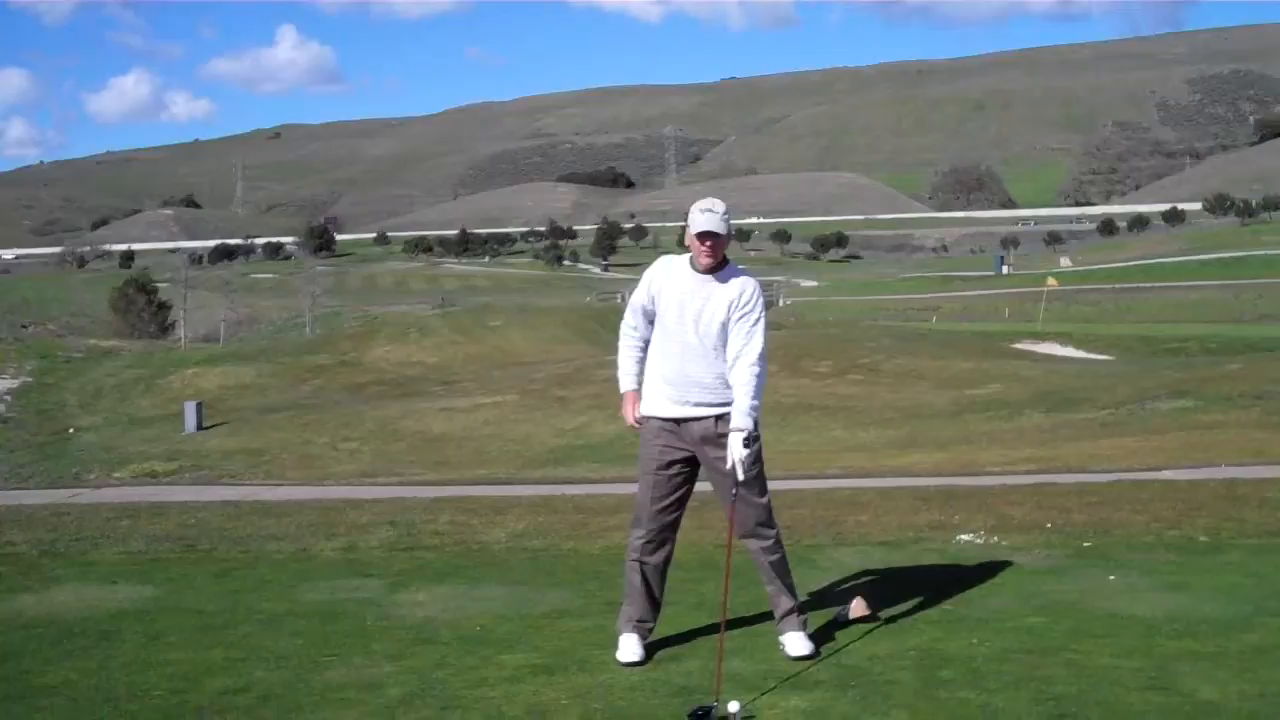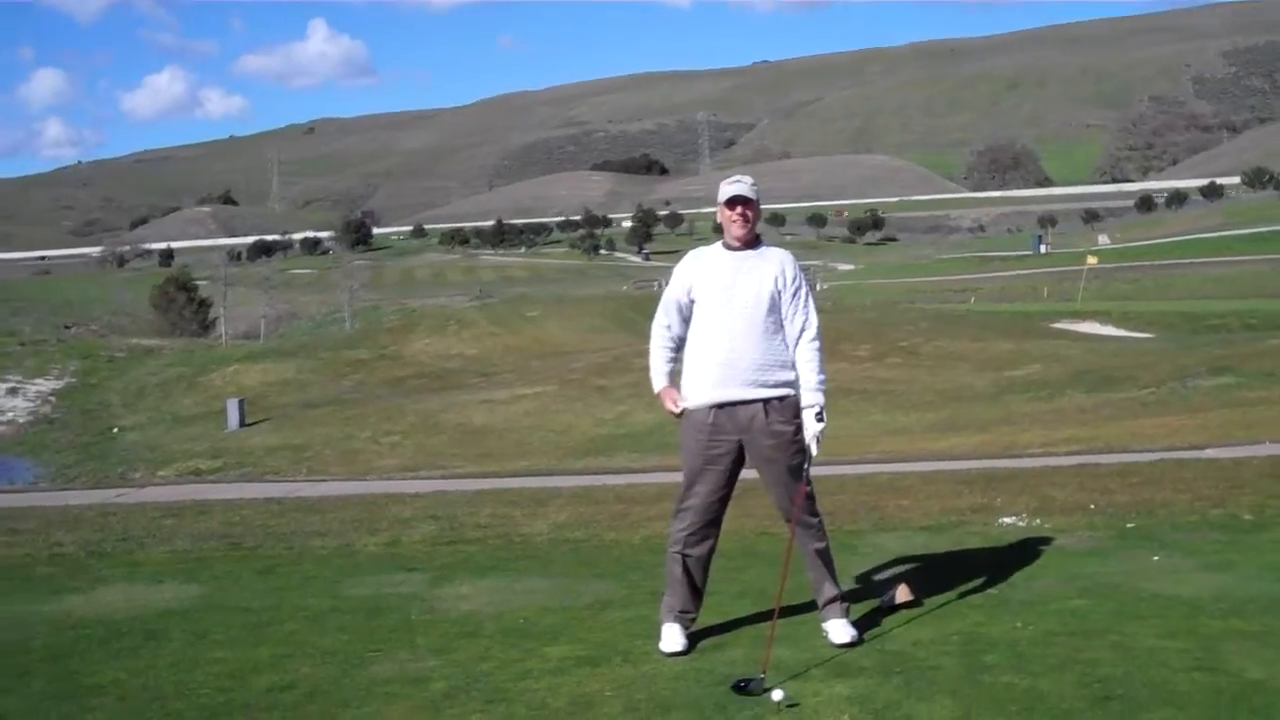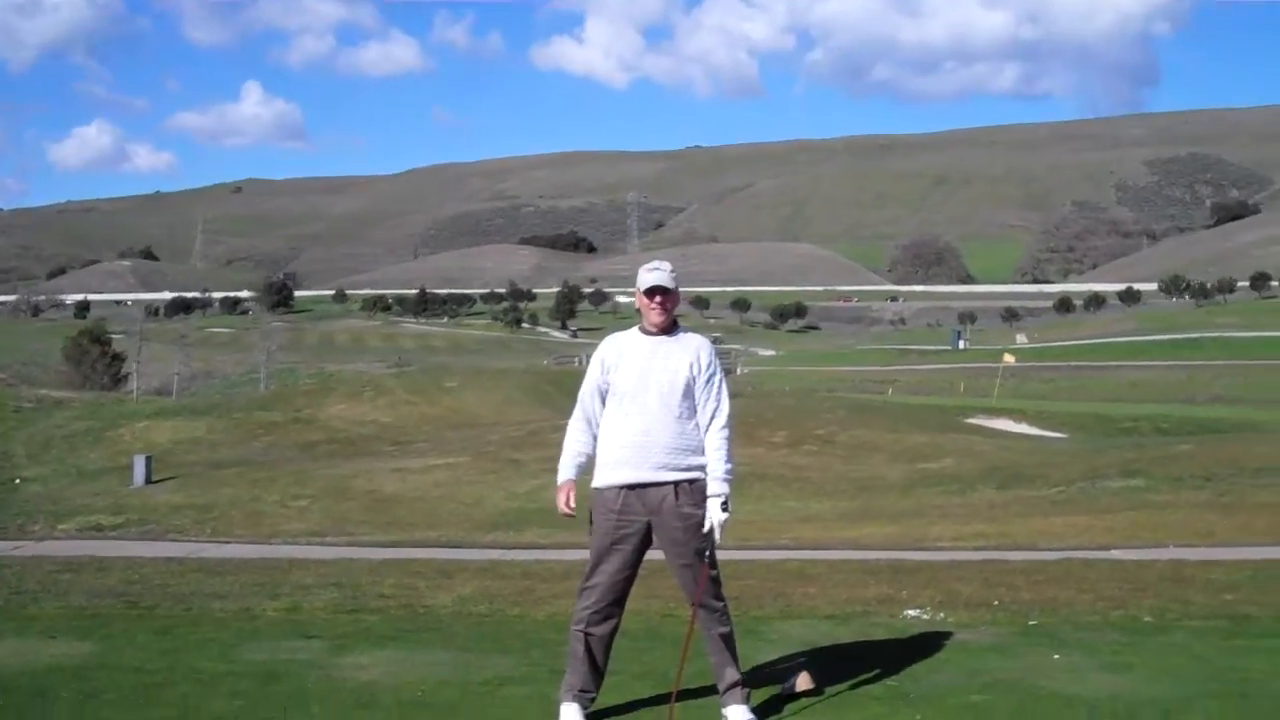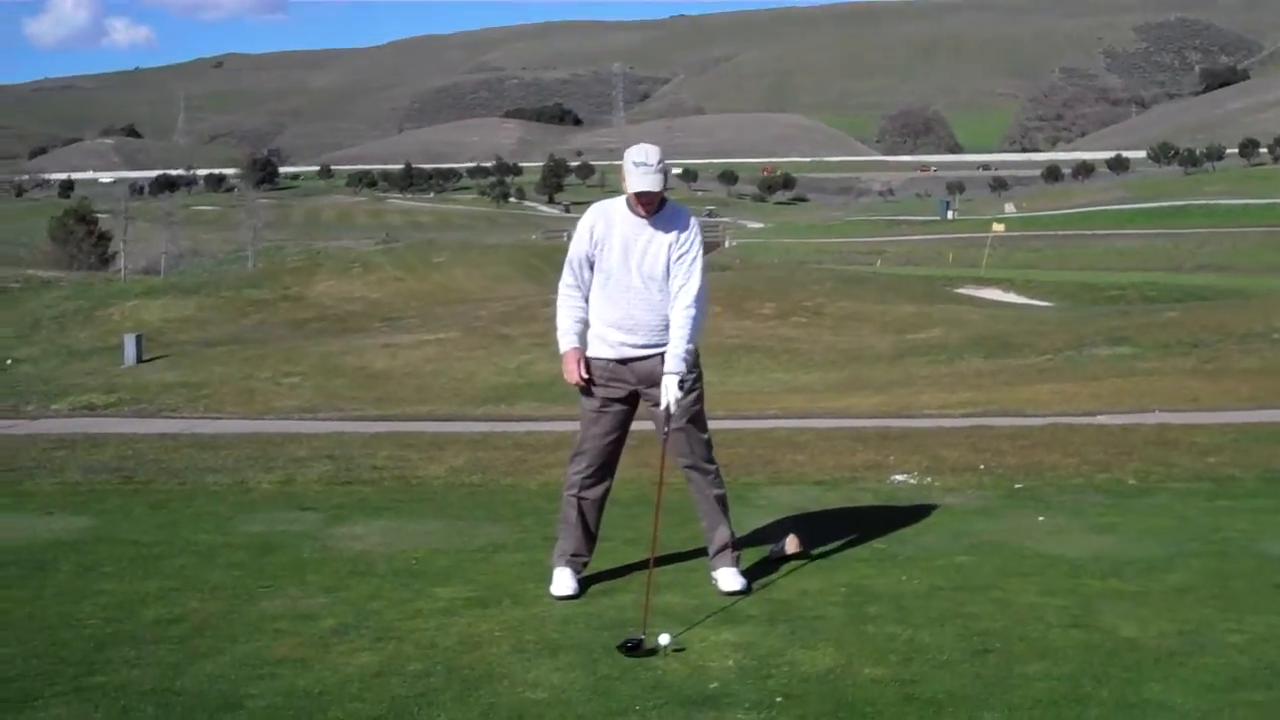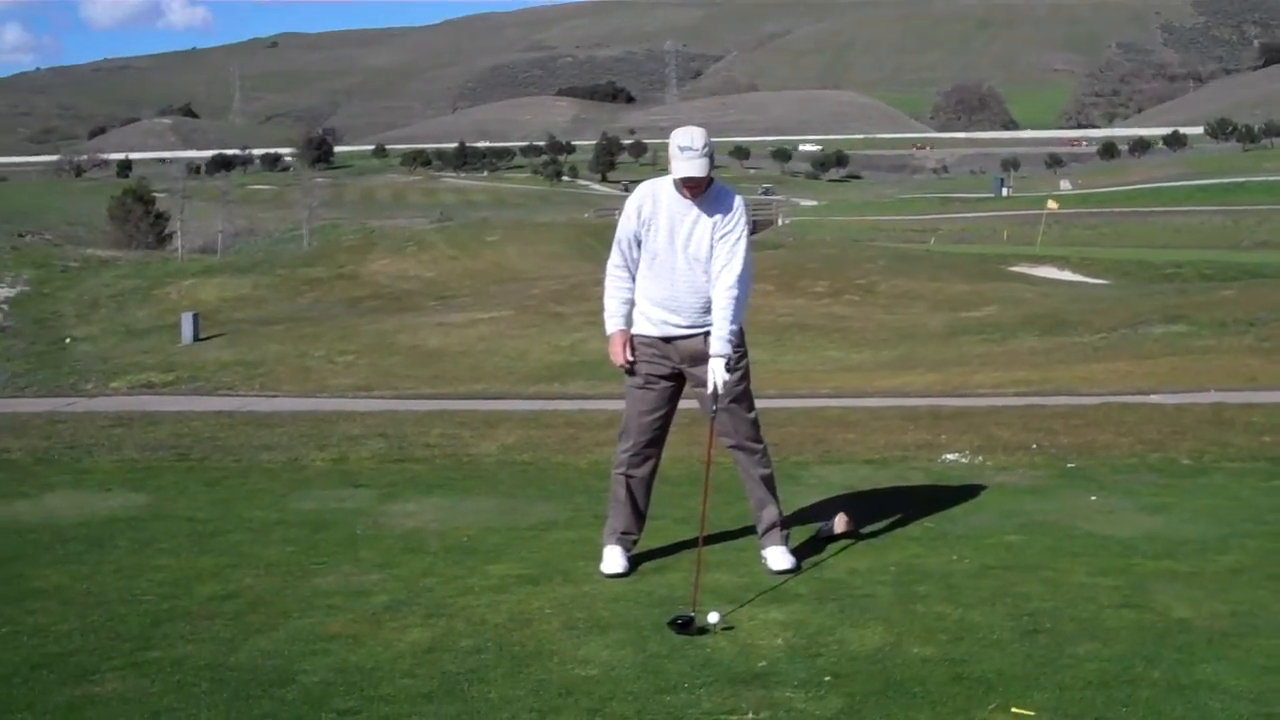
dt=0.7s
person 1, frame 1
left shoulder: (744, 289)
right shoulder: (662, 272)
left elbow: (747, 363)
right elbow: (634, 329)
left wrist: (741, 427)
right wrist: (630, 388)
left hip: (724, 422)
right hip: (664, 421)
left knee: (757, 524)
right knee: (649, 528)
left ankle: (791, 621)
right ankle: (634, 627)
person 1, frame 2
left shoulder: (781, 263)
right shoulder: (695, 264)
left elbow: (805, 336)
right elbow: (666, 327)
left wrist: (814, 400)
right wrist: (662, 382)
left hip: (774, 407)
right hip: (707, 410)
left knee: (802, 512)
right knee: (694, 518)
left ankle: (833, 609)
right ankle: (676, 618)
person 1, frame 3
left shoulder: (698, 350)
right shoulder: (612, 349)
left elbow: (716, 426)
right elbow: (585, 418)
left wrist: (718, 492)
right wrist: (567, 476)
left hip: (683, 492)
right hip: (617, 492)
left knee: (707, 597)
right knee: (599, 599)
person 1, frame 4
left shoulder: (683, 225)
right shoulder: (598, 218)
left elbow: (687, 301)
right elbow: (573, 286)
left wrist: (674, 370)
right wrist: (570, 344)
left hip: (668, 360)
right hip: (607, 361)
left knee: (698, 460)
right knee: (588, 464)
left ankle: (724, 559)
right ankle: (568, 562)
person 1, frame 5
left shoulder: (730, 206)
right shoulder: (645, 198)
left elbow: (730, 281)
right elbow: (621, 266)
left wrist: (720, 352)
right wrist: (617, 326)
left hip: (713, 339)
right hip: (652, 340)
left knee: (744, 438)
right knee: (636, 443)
left ankle: (773, 536)
right ankle: (617, 540)
